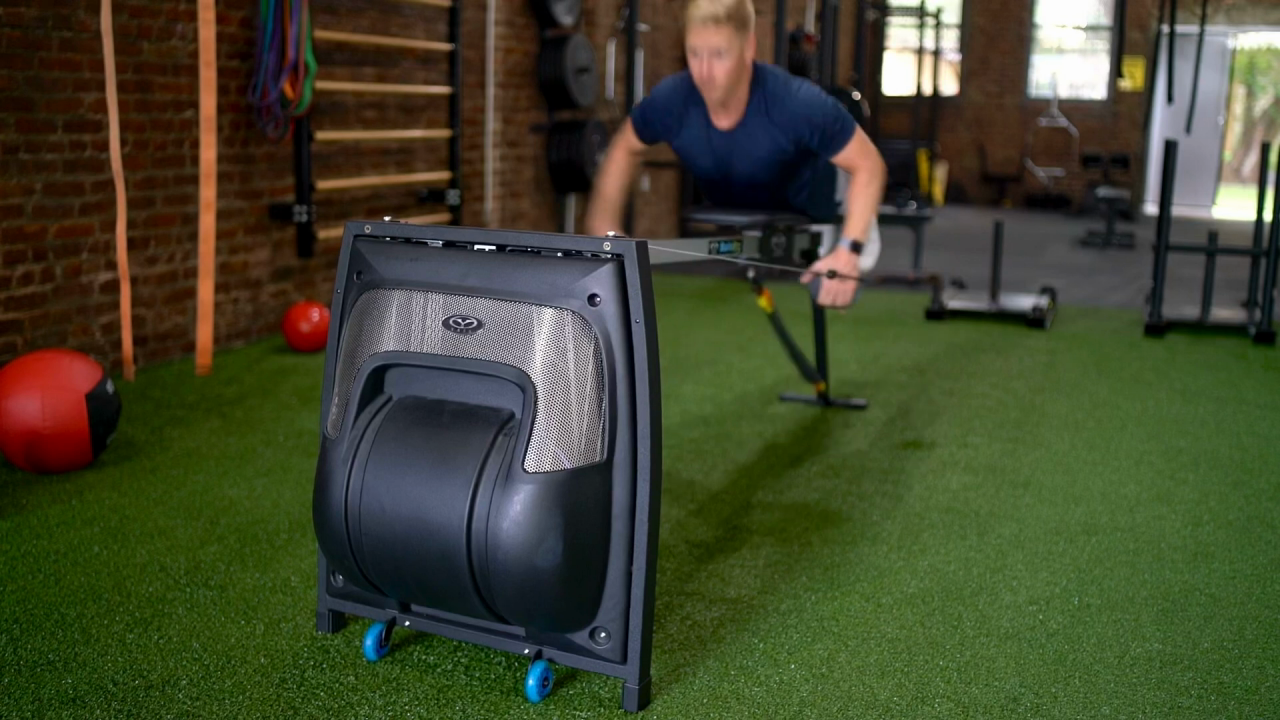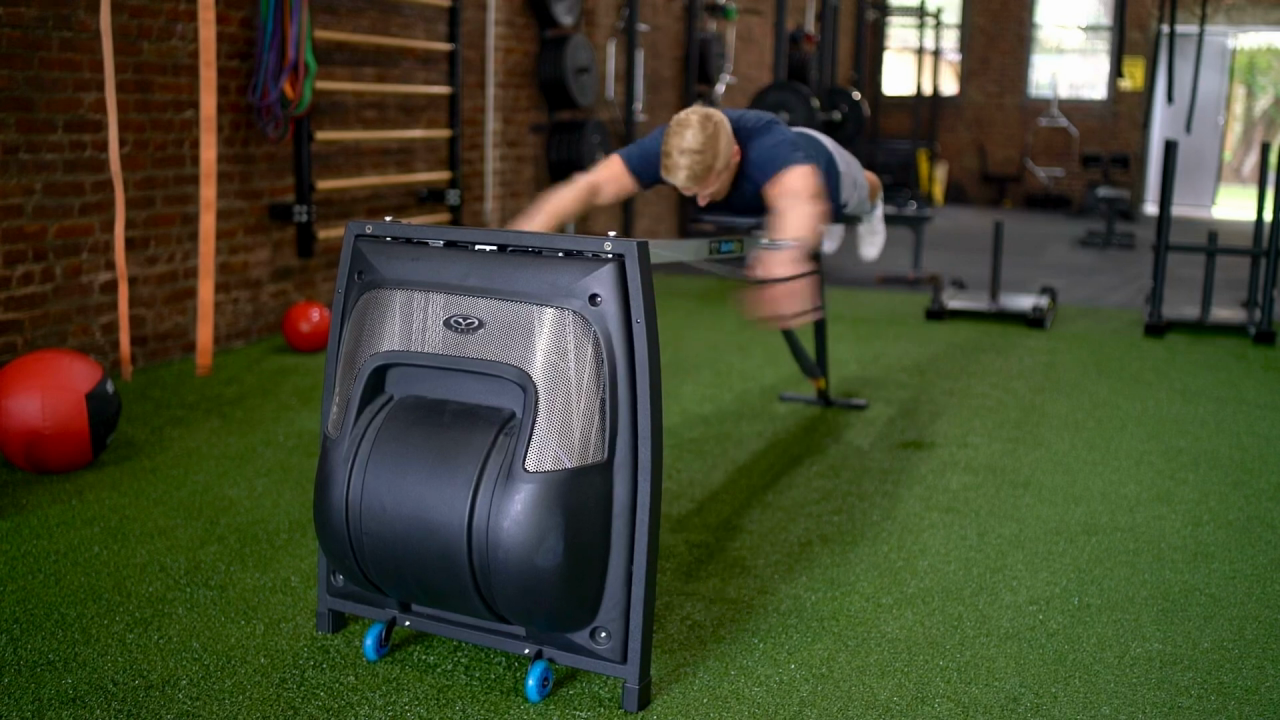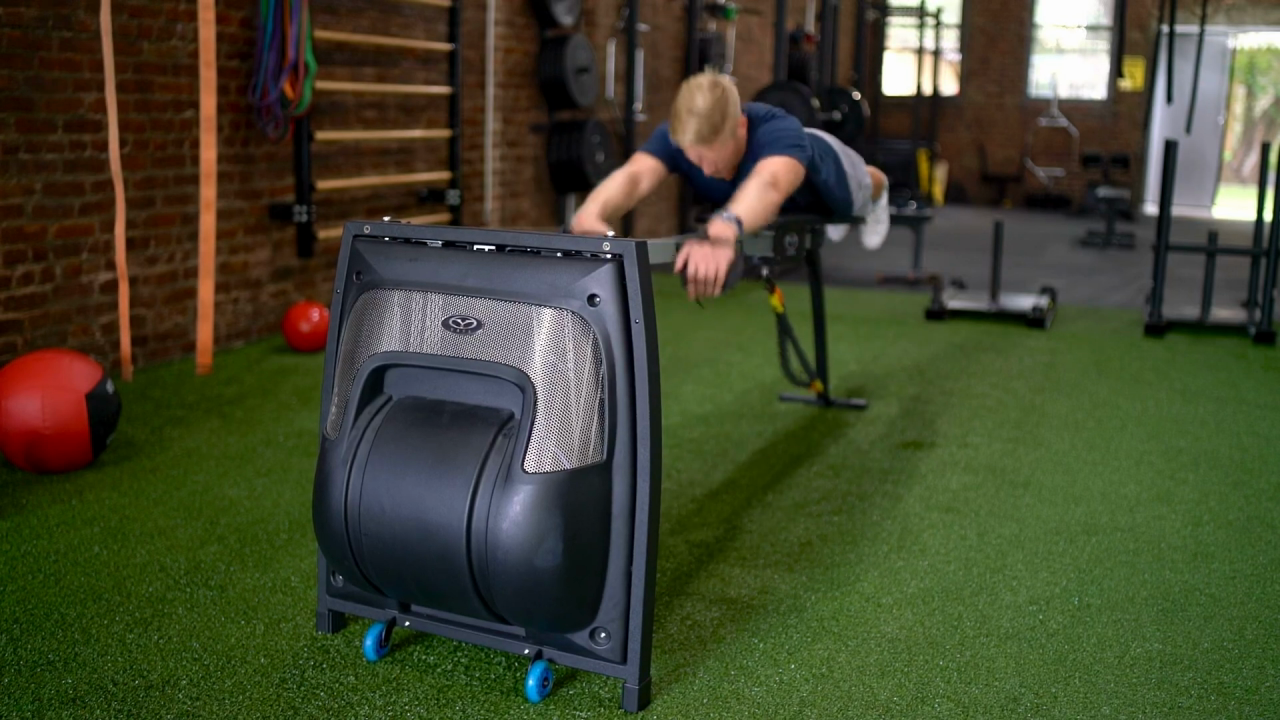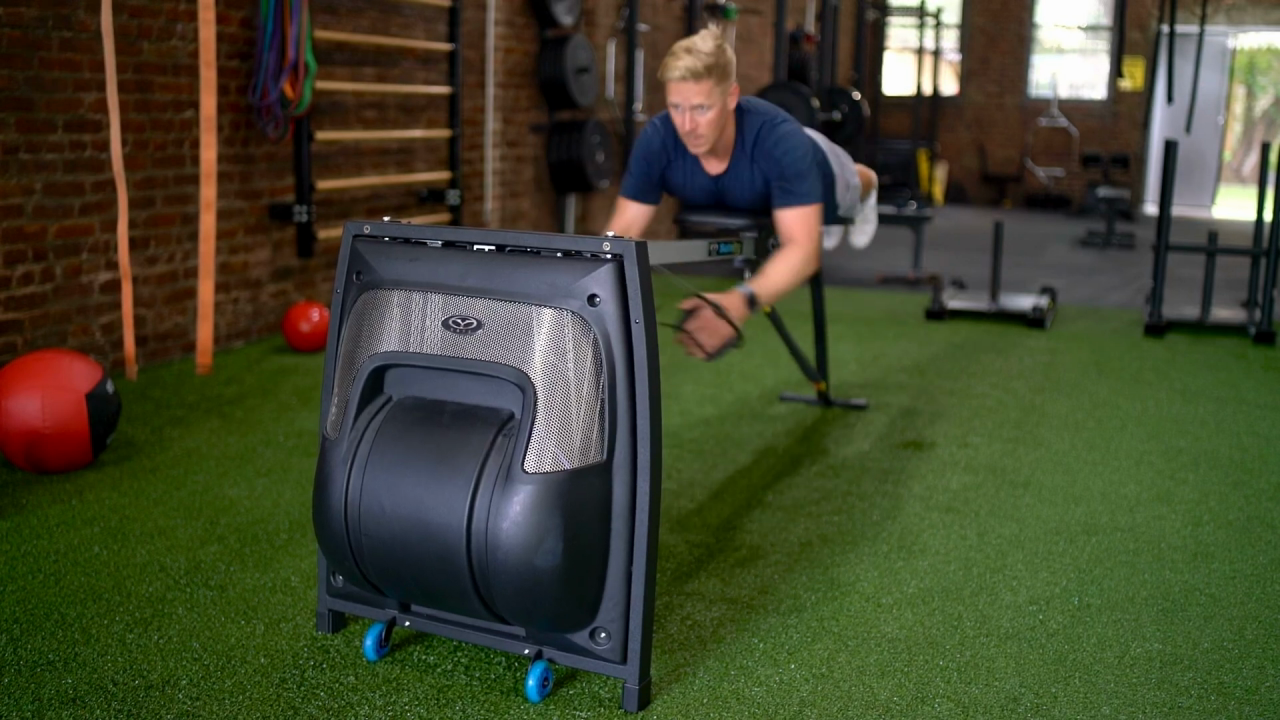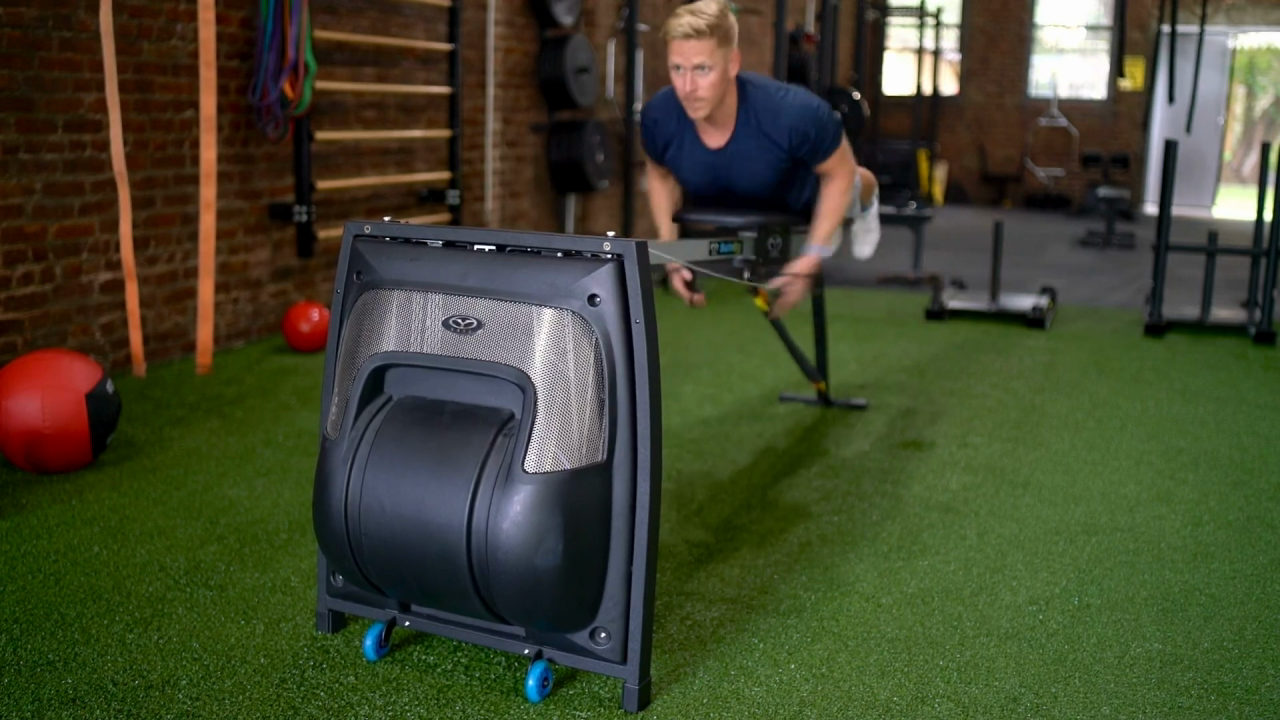
dt=1s
person 1, frame 1
left shoulder: (800, 104)
right shoulder: (667, 101)
left elbow: (868, 167)
right elbow: (625, 149)
left wrist: (849, 249)
right wrist: (602, 222)
left hip: (804, 206)
left ankle: (859, 222)
person 1, frame 2
left shoulder: (772, 147)
right shoulder: (674, 147)
left elbow: (801, 198)
right elbow: (594, 185)
left wrist: (783, 255)
right wrist: (532, 229)
left hip: (811, 171)
left ankle: (871, 206)
person 1, frame 3
left shoulder: (778, 133)
right shoulder: (677, 138)
left elbow: (769, 188)
right elbow: (631, 178)
left wrist: (724, 231)
right wrist: (588, 218)
left hip: (822, 173)
person 1, frame 4
left shoulder: (782, 141)
right shoulder: (657, 140)
left elbow: (803, 249)
right elbow: (623, 229)
left wrist: (738, 303)
left hip: (806, 172)
person 1, frame 5
left shoulder: (793, 111)
right shoulder: (660, 114)
left elbow: (840, 172)
left wrist: (810, 258)
left hip: (800, 202)
left ankle: (864, 197)
